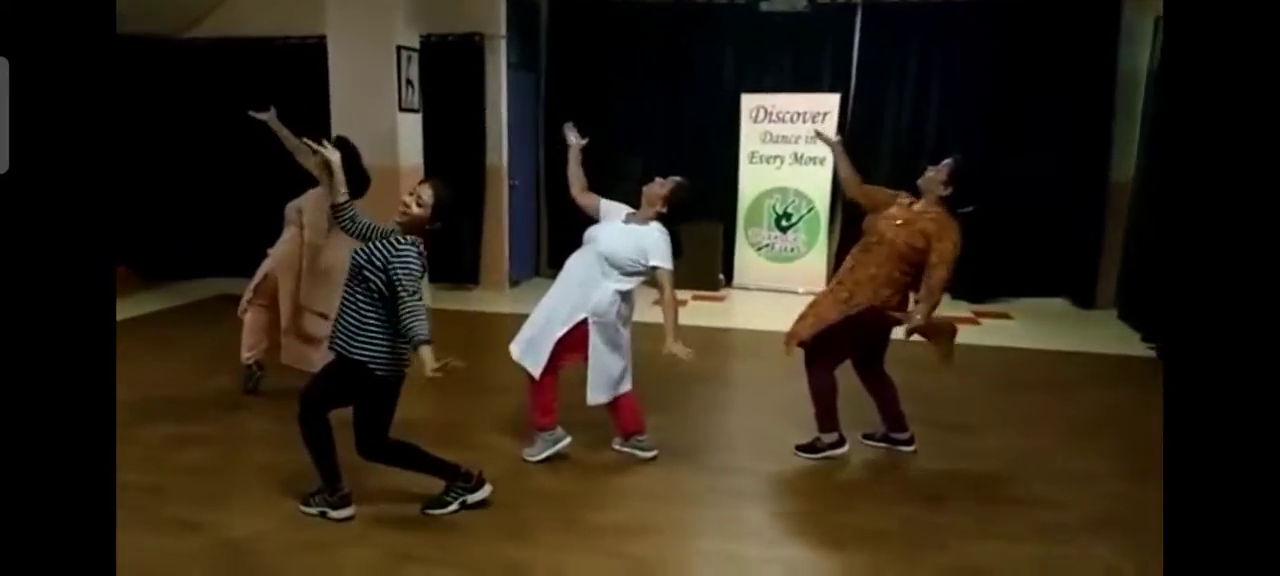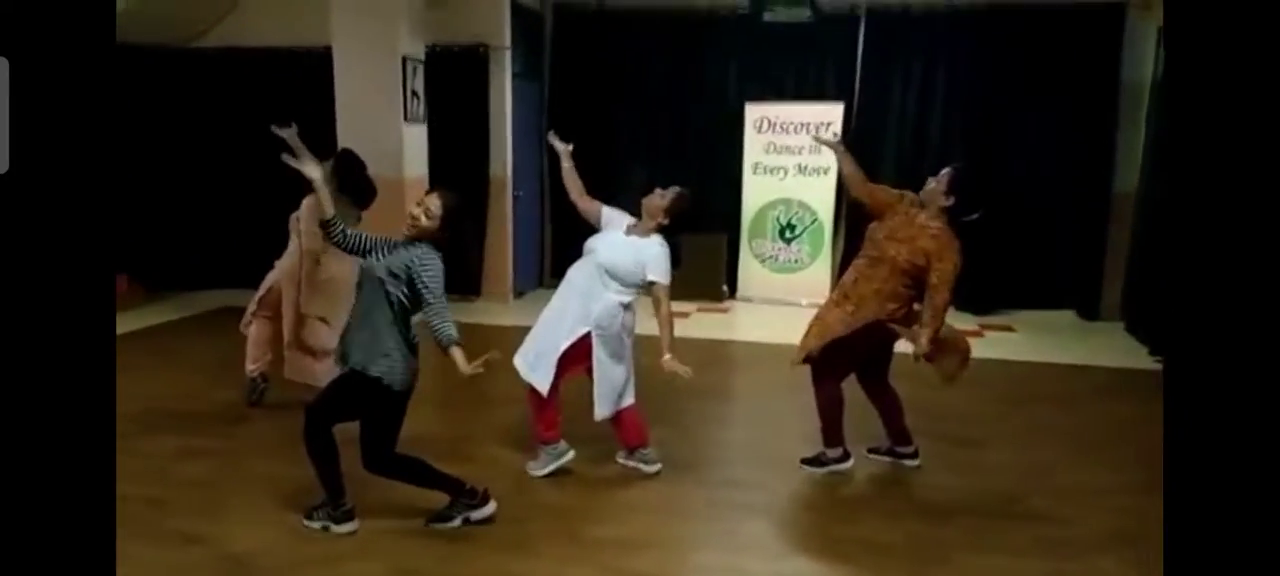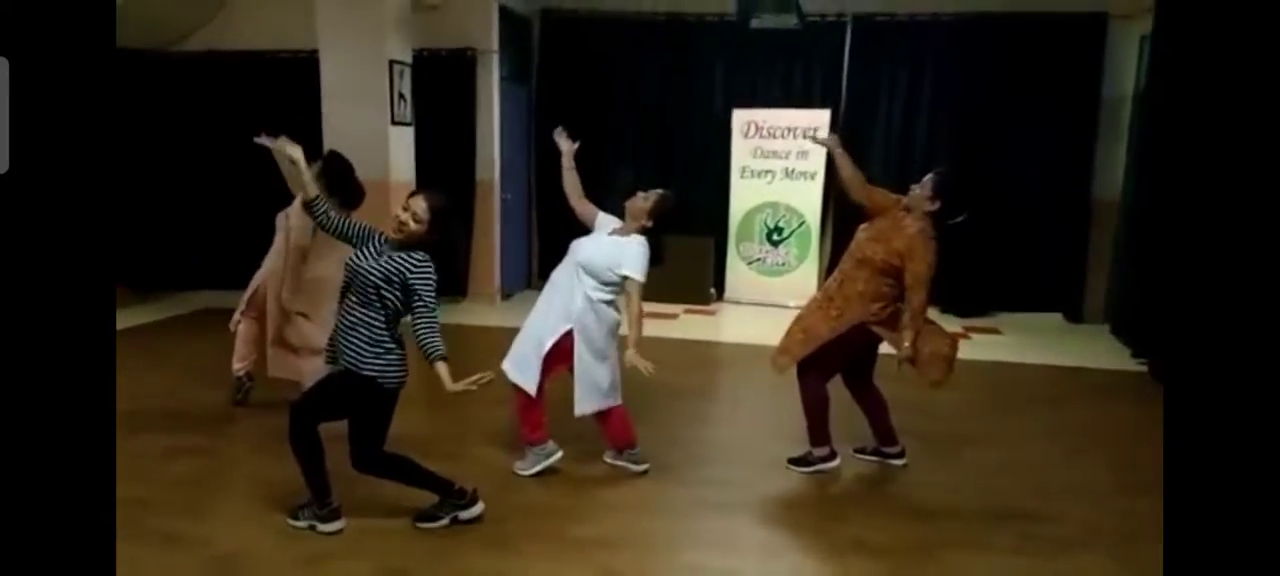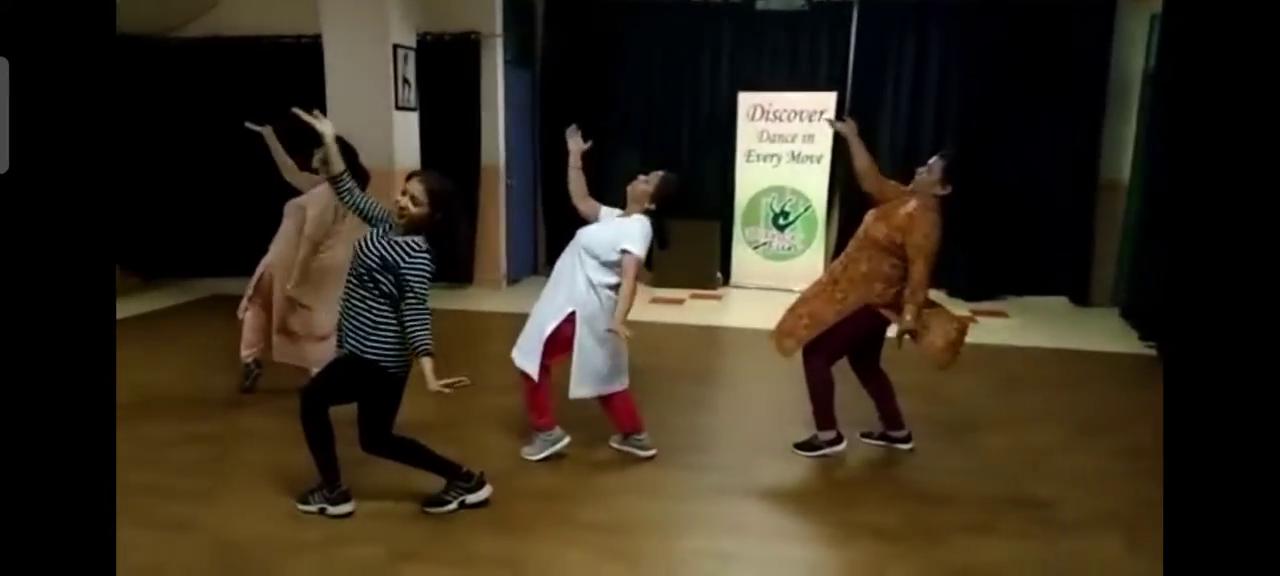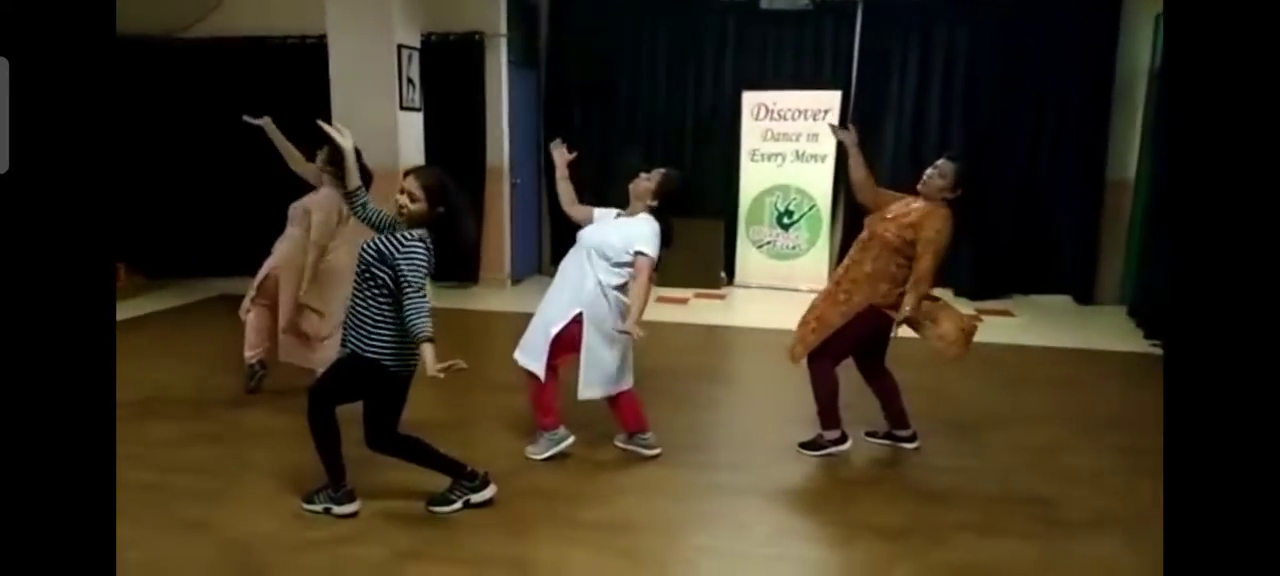
dt=0.2s
person 1, frame 1
left shoulder: (406, 250)
right shoulder: (392, 236)
left elbow: (411, 303)
right elbow: (348, 222)
left wrist: (426, 357)
right wrist: (336, 166)
left hip: (370, 357)
right hip: (368, 355)
left knee: (311, 403)
right knee: (373, 444)
left ankle: (334, 495)
right ankle: (464, 479)
person 1, frame 2
left shoulder: (425, 257)
right shoulder: (390, 246)
left elbow: (436, 310)
right elbow: (338, 236)
left wrist: (460, 360)
right wrist: (318, 181)
left hip: (381, 370)
right hip: (373, 367)
left knee: (317, 416)
right knee: (379, 457)
left ankle: (337, 509)
right ankle: (469, 497)
person 1, frame 3
left shoulder: (418, 265)
right shoulder: (375, 241)
left elbow: (425, 323)
right elbow: (326, 218)
left wrist: (447, 378)
right wrist: (299, 164)
left hip: (372, 371)
right hip: (360, 367)
left knee: (302, 415)
right knee: (368, 456)
left ankle: (323, 509)
right ankle: (457, 497)
person 1, frame 4
left shoulder: (416, 252)
right shoulder: (388, 224)
left elbow: (417, 313)
right elbow: (349, 194)
left wrist: (428, 372)
right wrist: (328, 139)
left hip: (377, 355)
right hip: (371, 352)
left knee: (312, 399)
right knee: (377, 439)
left ankle: (333, 492)
right ankle: (465, 480)
person 1, frame 5
left shoulder: (413, 244)
right shoulder: (398, 228)
left elbow: (415, 301)
right elbow: (361, 207)
left wrist: (428, 358)
right wrist: (348, 152)
left hip: (380, 353)
right hip: (380, 351)
left knee: (320, 399)
right knee: (383, 436)
left ankle: (338, 492)
right ankle: (470, 479)
person 2, frame 1
left shoulder: (655, 237)
right shoulder: (618, 214)
left elbow: (667, 290)
right elbow: (579, 193)
left wrist: (672, 338)
right wrist: (574, 149)
left hip: (594, 313)
right hip: (573, 303)
left knee: (539, 361)
right knee: (611, 375)
left ankle: (548, 432)
right ankle: (635, 436)
person 2, frame 2
left shoulder: (655, 249)
right shoulder: (619, 222)
left elbow: (662, 304)
right elbow: (580, 198)
left wrist: (667, 354)
right wrist: (564, 156)
left hip: (595, 325)
right hip: (574, 314)
left knee: (541, 374)
right knee: (614, 387)
left ankle: (552, 446)
right ankle: (639, 450)
person 2, frame 3
left shoulder: (635, 248)
right shoulder: (609, 227)
left elbow: (634, 300)
right elbow: (577, 201)
left wrist: (632, 348)
right wrist: (567, 156)
left hip: (578, 324)
right hip: (564, 317)
left knee: (526, 375)
right knee: (600, 388)
left ankle: (539, 446)
right ankle: (627, 450)
person 2, frame 4
left shoulder: (638, 227)
right shoulder: (614, 217)
left elbow: (629, 276)
right elbow: (580, 200)
left wrist: (618, 319)
right wrist: (575, 155)
left hip: (582, 308)
right hip: (573, 303)
left knee: (532, 361)
right knee: (605, 374)
left ankle: (547, 432)
right ankle: (634, 435)
person 2, frame 5
left shoulder: (645, 227)
right shoulder: (612, 217)
left elbow: (643, 277)
right elbow: (571, 207)
left wrist: (632, 320)
right wrist: (561, 166)
left hip: (588, 309)
right hip: (575, 303)
left knee: (538, 360)
right knee: (610, 374)
left ankle: (552, 432)
right ankle: (639, 434)
person 3, frame 1
left shoulder: (943, 226)
right shoulder: (900, 202)
left elbow: (938, 274)
right elbow: (856, 190)
left wrist: (922, 314)
right wrist: (836, 149)
left hip: (871, 306)
right hip: (859, 299)
left knee: (817, 359)
right knee: (870, 367)
left ankle: (830, 438)
right ankle: (899, 433)
person 3, frame 2
left shoulder: (942, 241)
right shoulder: (904, 206)
left elbow: (939, 293)
right elbow: (861, 188)
left wrist: (926, 336)
right wrist: (839, 150)
left hip: (875, 318)
right hip: (858, 310)
left knee: (824, 371)
right knee: (874, 380)
left ankle: (835, 452)
right ankle: (903, 447)
person 3, frame 3
left shoulder: (919, 240)
right shoulder: (895, 211)
left elbow: (917, 293)
right elbow: (860, 189)
left wrist: (908, 341)
right wrist: (836, 150)
left hip: (861, 320)
right hip: (849, 313)
left knee: (810, 372)
right knee: (859, 381)
left ankle: (822, 452)
right ankle: (889, 447)
person 3, frame 4
left shoulder: (923, 216)
right shoulder: (906, 200)
left elbow: (919, 268)
right elbow: (871, 180)
left wrist: (910, 315)
right wrist: (852, 137)
left hip: (868, 303)
right hip: (862, 298)
left knee: (815, 355)
right knee: (866, 365)
left ankle: (828, 436)
right ankle: (897, 432)
person 3, frame 5
left shoulder: (936, 215)
right shoulder: (906, 203)
left elbow: (926, 263)
right elbow: (867, 193)
left wrist: (910, 305)
right wrist: (852, 147)
left hip: (873, 303)
right hip: (864, 298)
left knee: (819, 356)
right knee: (871, 365)
left ankle: (832, 435)
right ankle: (902, 431)
person 4, frame 1
left shoulder: (317, 198)
left elbow: (312, 245)
right elbow: (303, 155)
left wrist: (307, 291)
right wrist: (274, 124)
left hip: (293, 264)
right hip: (331, 269)
left knee: (258, 305)
right knee: (320, 323)
left ankle: (252, 365)
person 4, frame 2
left shoulder: (314, 205)
right shoulder: (349, 203)
left elbow: (310, 253)
left wrist: (306, 300)
right wrist: (295, 143)
left hip: (299, 277)
right hip: (339, 280)
left knee: (263, 317)
right knee: (326, 334)
left ankle: (256, 377)
person 4, frame 3
left shoulder: (306, 204)
right shoulder: (336, 206)
left elbow: (297, 250)
left wrist: (288, 292)
left hip: (286, 278)
right hip: (324, 282)
left knee: (250, 317)
right knee: (313, 336)
left ankle: (242, 376)
person 4, frame 4
left shoulder: (323, 195)
right shoulder: (322, 187)
left elbow: (310, 242)
right elbow: (291, 173)
left wrist: (294, 282)
right wrist: (269, 136)
left hip: (298, 268)
right hip: (328, 270)
left knee: (258, 306)
right knee: (318, 322)
left ankle: (251, 362)
person 4, frame 5
left shoulder: (327, 199)
right shoulder: (332, 189)
left elbow: (317, 248)
right elbow: (297, 163)
left wrist: (306, 289)
right wrist: (269, 129)
left hip: (295, 267)
right hip: (333, 273)
left knee: (260, 305)
right knee: (324, 323)
left ankle: (255, 363)
